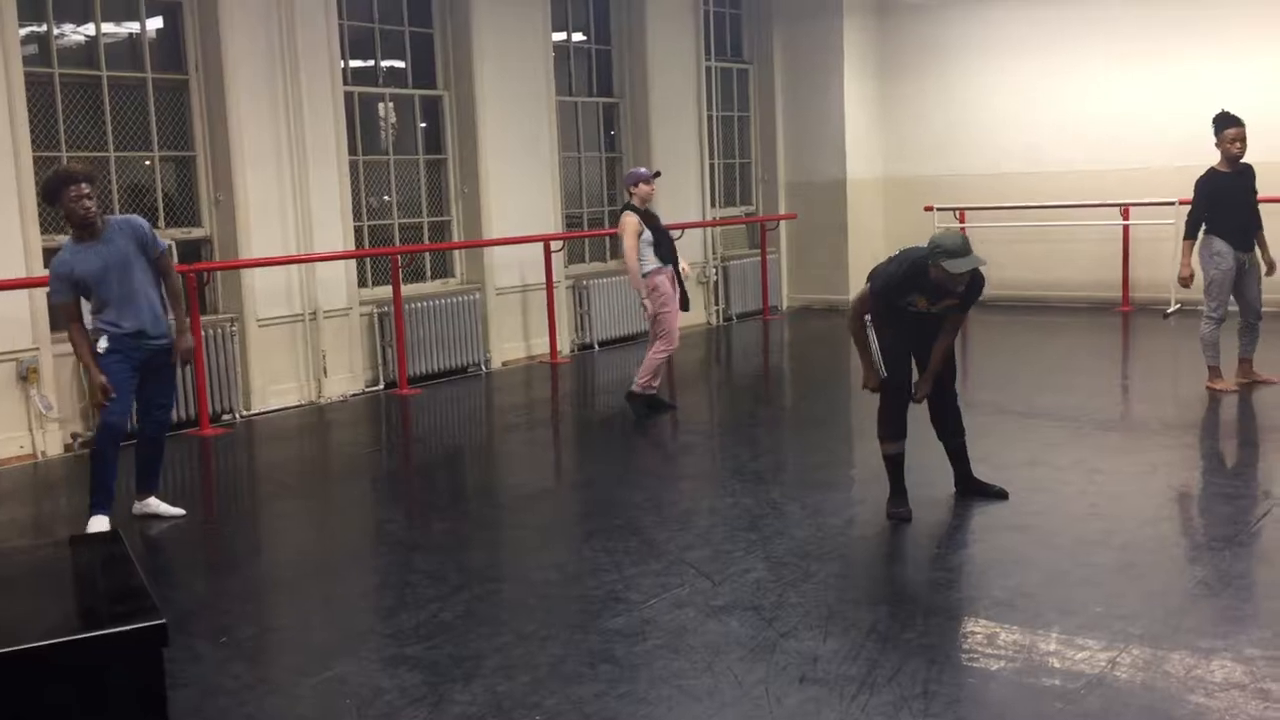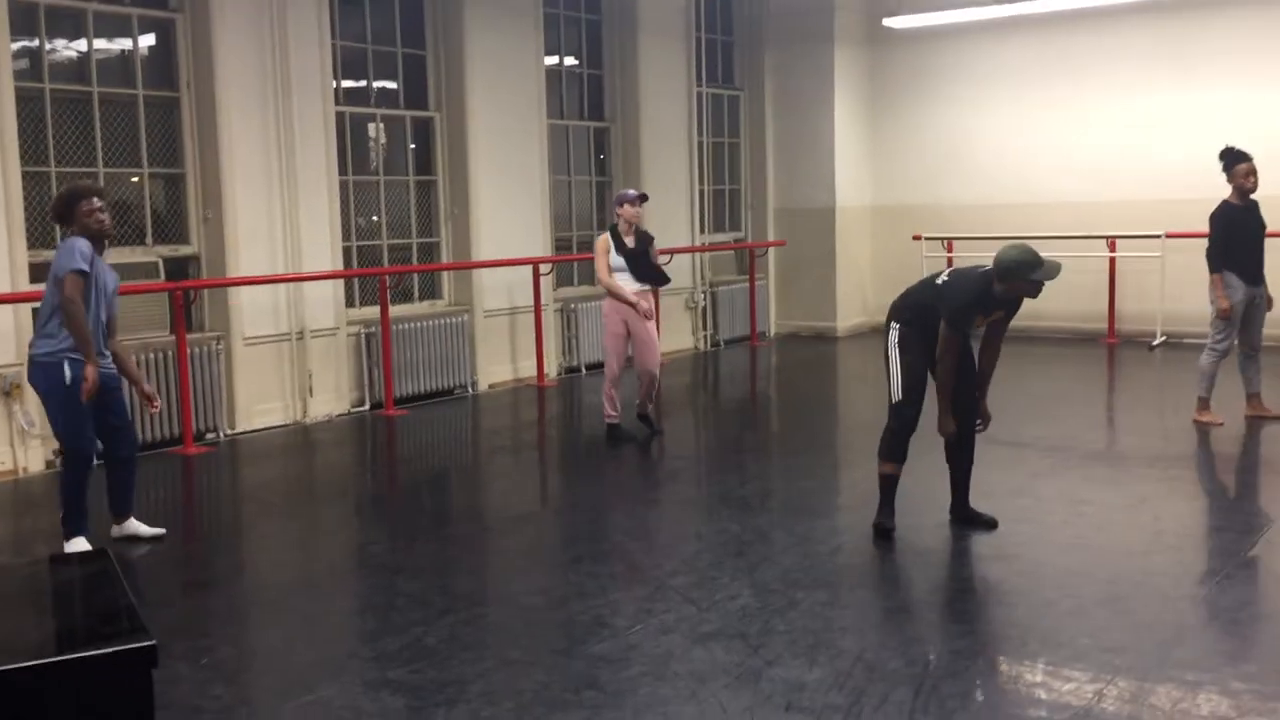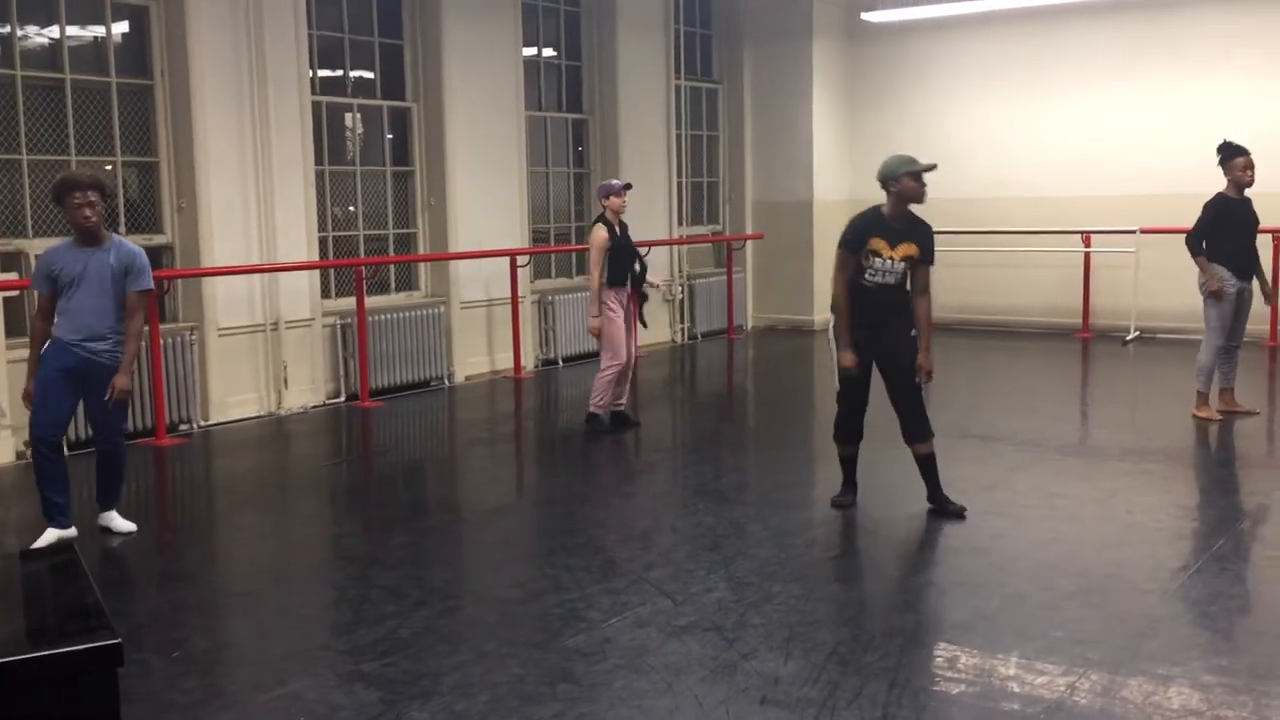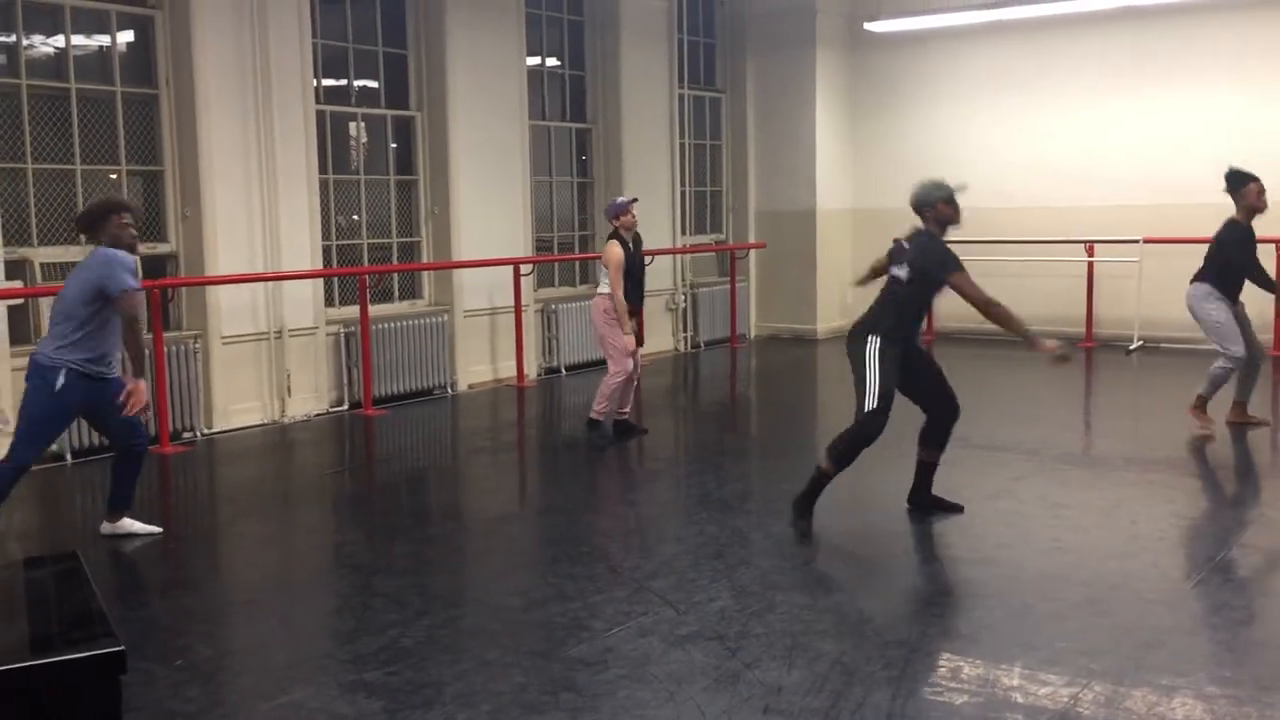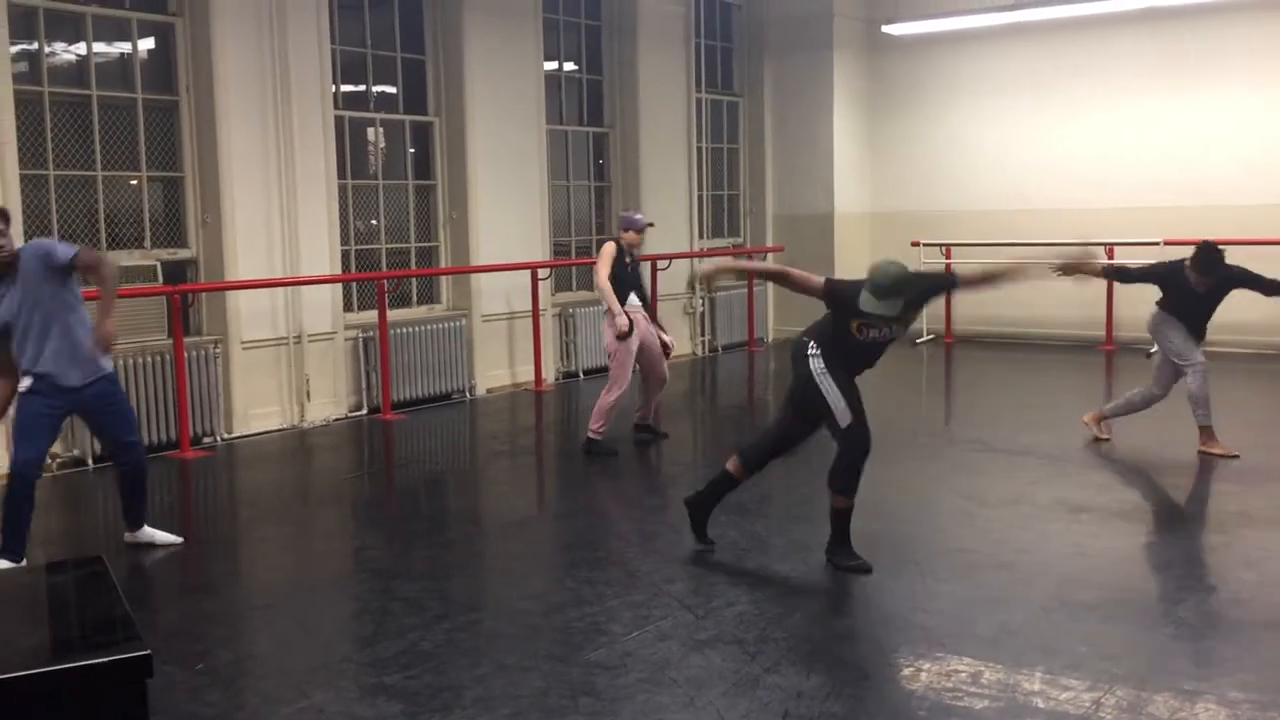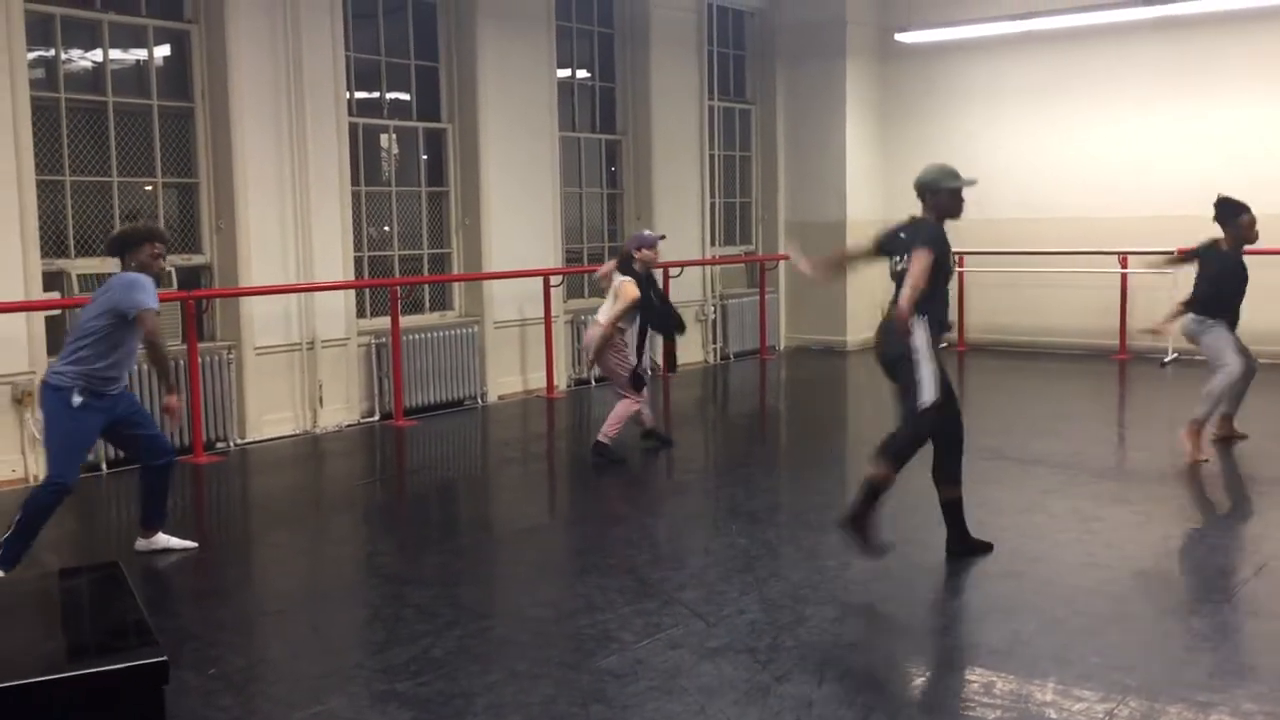
dt=0.7s
person 1, frame 1
left shoulder: (132, 227)
right shoulder: (64, 264)
left elbow: (170, 277)
right elbow: (74, 324)
left wrist: (183, 329)
right wrist: (93, 372)
left hip: (159, 343)
right hip: (114, 347)
left knee: (156, 424)
right knee: (111, 425)
left ankle: (145, 497)
right ankle: (99, 511)
person 1, frame 2
left shoulder: (109, 275)
right shoulder: (76, 247)
right elbow: (72, 302)
left wrist: (139, 382)
right wrist: (90, 362)
left hip: (93, 365)
right hip: (59, 365)
left knee: (123, 444)
right knee: (80, 451)
left ankle: (122, 520)
right ankle: (74, 535)
person 1, frame 3
left shoulder: (130, 255)
right shoulder: (52, 259)
left elbow: (135, 317)
right elbow: (43, 318)
left wrist: (125, 371)
right wrist: (31, 374)
left hip: (107, 361)
right hip: (60, 355)
left knee: (110, 441)
right knee: (43, 437)
left ankle: (108, 510)
right ankle: (59, 522)
person 1, frame 4
left shoulder: (101, 266)
right shoulder: (112, 260)
right elbow: (131, 318)
left wrist: (127, 381)
right wrist: (138, 378)
left hip: (97, 376)
right hip: (57, 373)
left knee: (135, 442)
left ankle: (115, 518)
person 1, frame 5
left shoulder: (41, 253)
left elbow: (100, 263)
left wrist: (105, 318)
left hip: (96, 379)
right hip: (42, 389)
left knee: (131, 456)
left ankle: (136, 527)
person 1, frame 6
left shoulder: (120, 288)
right shoulder: (137, 284)
right elbow: (152, 336)
right wrist: (170, 391)
left hip: (110, 395)
right hip: (70, 394)
left knee: (161, 453)
right knee: (62, 482)
left ankle: (150, 534)
person 2, frame 1
left shoulder: (972, 282)
right shoulder: (902, 270)
left elbow: (949, 330)
right elbow: (856, 313)
left wrist: (927, 376)
right wrist: (869, 369)
left hip: (930, 317)
right hip: (886, 314)
left knee: (943, 392)
right knee: (895, 394)
left ankle: (965, 479)
right ankle: (897, 492)
person 2, frame 2
left shoulder: (1010, 297)
right shoulder: (966, 293)
left elbow: (991, 345)
right elbow: (945, 359)
left wrist: (981, 399)
right wrist: (944, 415)
left hip: (951, 333)
right hip: (909, 328)
left knee: (967, 415)
right knee: (904, 415)
left ankle: (961, 507)
right ankle: (885, 509)
person 2, frame 3
left shoulder: (921, 233)
right shoulder: (862, 226)
left elbow: (921, 293)
right elbow: (841, 287)
left wrist: (925, 349)
right wrist: (844, 347)
left hip: (897, 326)
right hip: (854, 324)
left knee: (911, 405)
right knee: (852, 405)
left ankle: (935, 493)
right ankle: (849, 484)
person 2, frame 4
left shoulder: (913, 242)
right shoulder: (937, 253)
left elbow: (881, 266)
right elbow: (984, 303)
left wrist: (866, 277)
right wrist: (1037, 342)
left hip: (900, 341)
right hip: (874, 339)
left knee: (946, 408)
right knee: (870, 424)
left ankle: (921, 493)
right ankle: (806, 499)
person 2, frame 5
left shoulder: (921, 288)
right shoulder: (850, 294)
left elbow: (973, 278)
right elbow: (785, 274)
right wrist: (730, 265)
left hip: (842, 361)
right hip: (820, 354)
left knee: (782, 438)
right knee: (856, 442)
left ankle: (704, 500)
right ankle: (839, 545)
person 2, frame 6
left shoulder: (906, 231)
right shoulder: (930, 233)
left elbow: (856, 253)
right elbow: (918, 270)
left wrist: (818, 267)
right wrist: (906, 303)
left hip: (900, 339)
right hip: (914, 334)
left knee: (949, 431)
right knee: (923, 421)
left ankle: (958, 536)
right ankle: (861, 513)
person 3, frame 1
left shoulder: (1248, 172)
right shoulder: (1209, 181)
left elbow: (1253, 215)
right elbow: (1194, 221)
left wrist: (1265, 252)
right wrist: (1185, 263)
left hip: (1246, 252)
right hip: (1219, 250)
left knee: (1253, 313)
right knee: (1215, 314)
left ankle: (1245, 368)
right ankle: (1214, 376)
person 3, frame 2
left shoulder: (1253, 207)
right shoulder: (1223, 213)
left elbow: (1255, 251)
right elbow: (1214, 256)
right wrist: (1220, 295)
left hip: (1253, 286)
right hip: (1232, 285)
left knee: (1252, 347)
right knee: (1218, 346)
left ankle: (1254, 404)
right ankle: (1202, 408)
person 3, frame 3
left shoulder: (1247, 204)
right shoulder: (1218, 204)
right elbow: (1193, 240)
left wrist: (1263, 281)
right wrist: (1208, 276)
left hip: (1243, 281)
right hip: (1222, 279)
left knee: (1232, 343)
right knee: (1215, 341)
left ankle: (1227, 399)
right ankle: (1201, 403)
person 3, frame 4
left shoulder: (1241, 229)
right shoulder: (1237, 233)
right elbow: (1255, 273)
left hip: (1225, 298)
right hip: (1207, 296)
left knee: (1255, 354)
right knee: (1235, 354)
left ankle: (1238, 411)
right ankle: (1199, 406)
person 3, frame 5
left shoulder: (1228, 275)
right shoulder: (1172, 272)
right elbow: (1125, 274)
right wrist: (1081, 268)
left hip: (1190, 332)
right hip: (1166, 322)
left knee: (1157, 390)
right knee: (1197, 367)
left ankle: (1097, 416)
right ankle: (1207, 439)
person 3, frame 6
left shoulder: (1214, 248)
right shoulder: (1224, 265)
left elbow: (1191, 254)
right elbow: (1198, 297)
left wrist: (1168, 260)
right wrist: (1168, 320)
left hip: (1216, 323)
right hip: (1205, 324)
left knee: (1248, 367)
right knee: (1233, 369)
left ankle: (1224, 425)
right ankle: (1193, 430)
person 4, frame 1
left shoulder: (647, 214)
right shoulder: (630, 219)
right elbow: (630, 262)
left wrist: (679, 265)
right wrist: (645, 297)
left hip: (666, 279)
right hip: (655, 283)
left knee: (662, 340)
right knee: (668, 342)
left ankle: (650, 394)
right ankle: (636, 392)
person 4, frame 2
left shoulder: (646, 240)
right shoulder: (605, 240)
left elbow: (655, 276)
right elbow: (603, 278)
right wrist: (634, 300)
left hip: (642, 306)
right hip: (616, 306)
left knee: (650, 367)
right knee: (613, 369)
left ankle: (644, 411)
right ankle: (612, 423)
person 4, frame 3
left shoulder: (622, 227)
right shoulder: (601, 233)
right elbow: (595, 276)
left wrist: (646, 279)
right wrist: (594, 314)
left hip: (625, 295)
right hip: (607, 298)
left knee: (628, 358)
right knee: (615, 358)
left ankle: (617, 410)
right ankle: (594, 414)
person 4, frame 4
left shoulder: (635, 240)
right shoulder: (616, 249)
right elbow: (617, 294)
left wrist: (633, 322)
right wrist: (627, 332)
left hip: (625, 308)
right hip: (608, 308)
left knee: (634, 366)
right knee: (622, 367)
left ankle: (621, 420)
right ankle: (596, 420)
person 4, frame 5
left shoulder: (633, 261)
right shoulder: (611, 249)
right elbow: (600, 279)
left wrist: (661, 331)
right wrist: (618, 314)
left hip: (642, 321)
right hip: (620, 323)
left knee: (659, 375)
right knee: (618, 384)
left ankle: (644, 424)
right ankle: (594, 438)
person 4, frame 6
left shoulder: (624, 265)
right shoulder: (633, 291)
left elbow: (601, 274)
right elbow: (608, 323)
right wrist: (593, 354)
left hip: (612, 335)
right hip: (607, 340)
left knee: (637, 383)
right knee: (634, 393)
left ankle: (648, 427)
right ankle: (602, 443)
